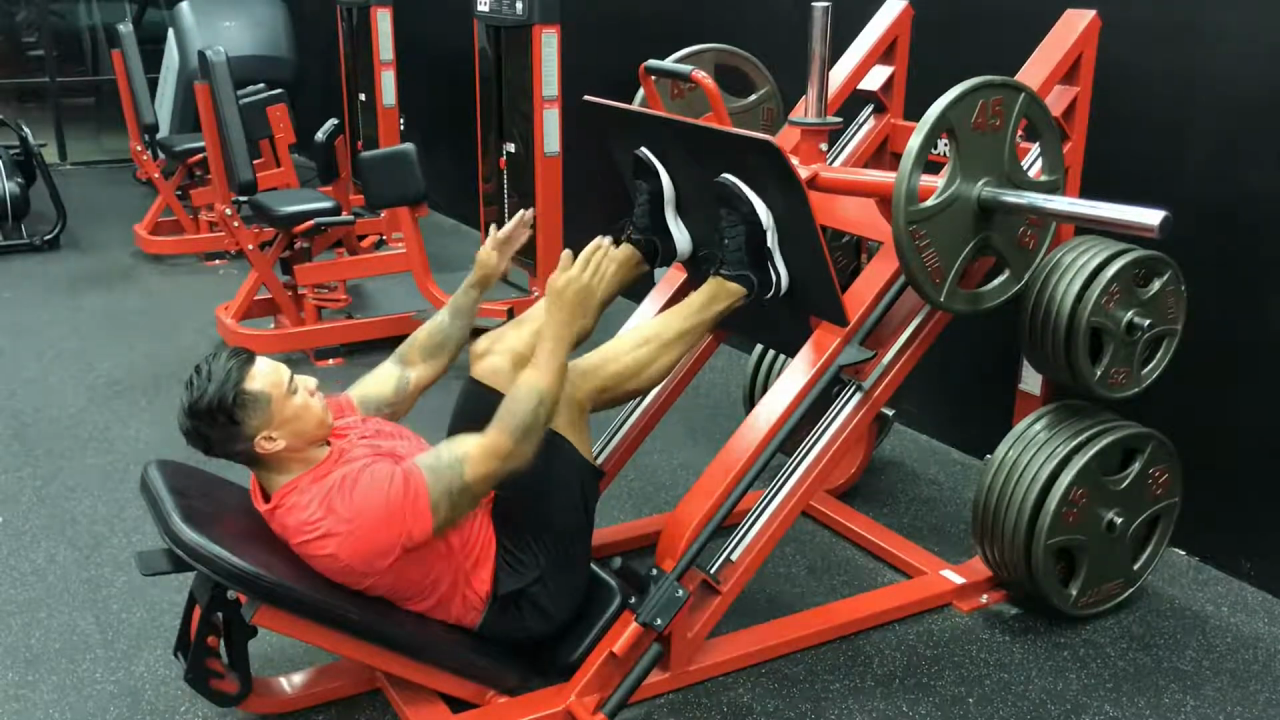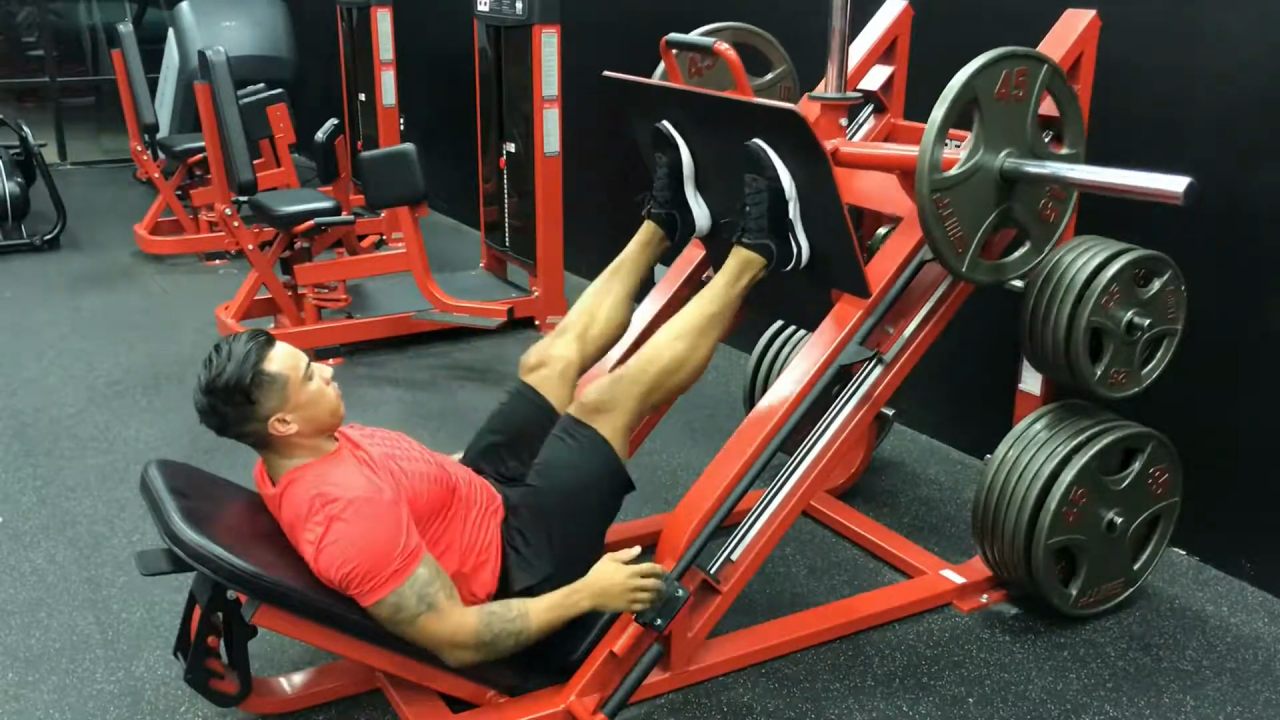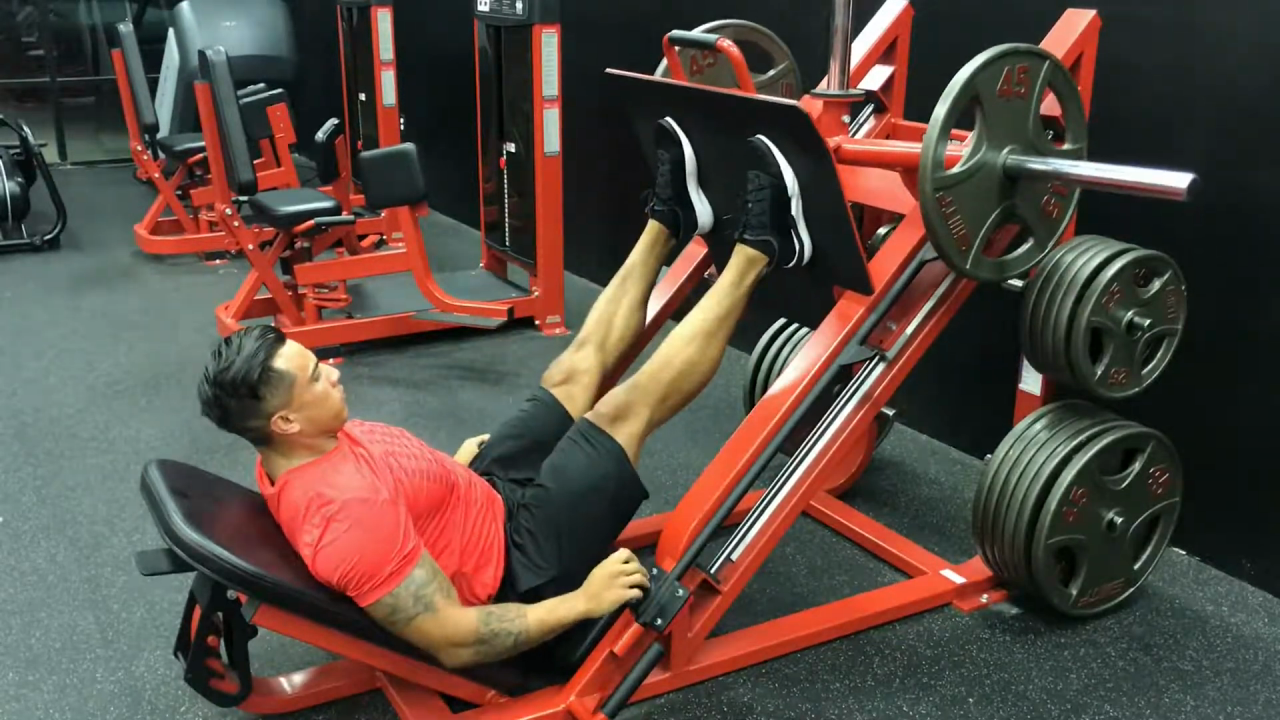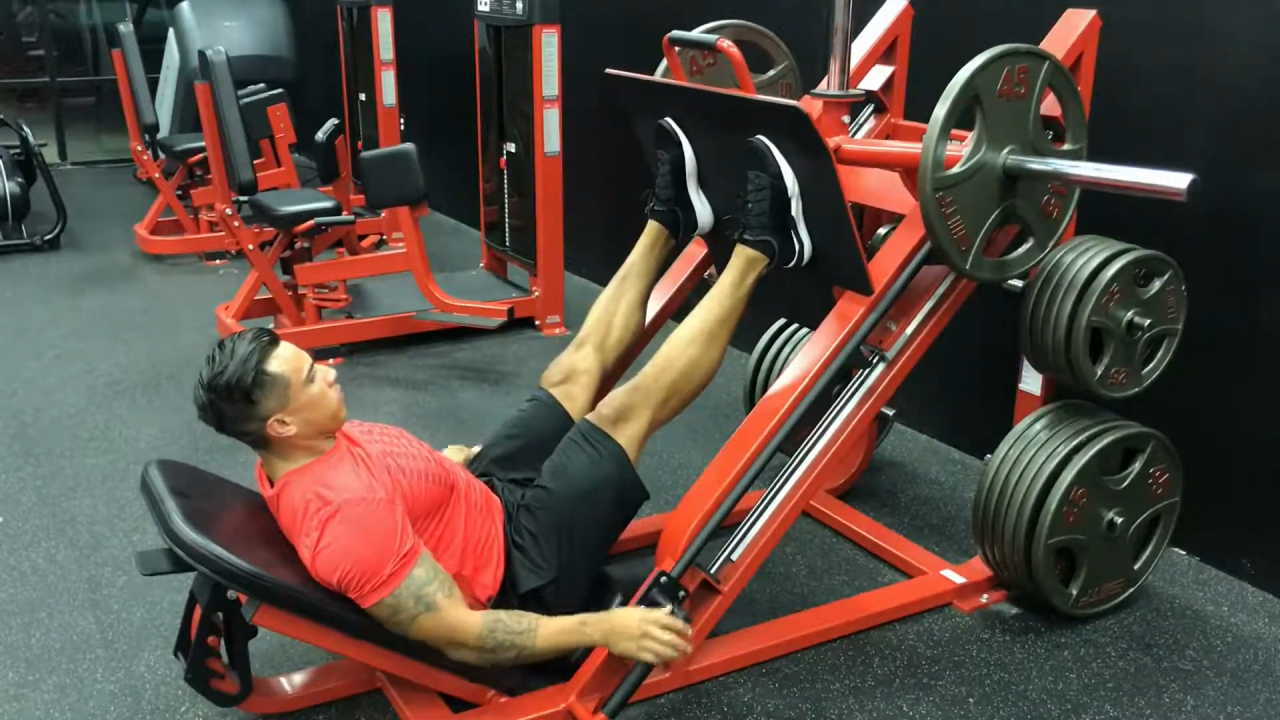
dt=0.5s
person 1, frame 1
left shoulder: (295, 455)
right shoulder: (345, 508)
left elbow: (407, 373)
right elbow: (507, 451)
left wrist: (478, 280)
right wrist: (561, 319)
left hip: (469, 518)
right hip: (519, 588)
left knee: (496, 352)
right knee: (559, 387)
left ankle: (644, 246)
right ankle: (733, 284)
person 1, frame 2
left shoulder: (296, 461)
right shoulder: (346, 516)
right elbow: (459, 643)
left wrist: (450, 471)
right wrist: (590, 593)
left hip: (485, 503)
right hip: (523, 570)
left knee: (551, 360)
right knee: (605, 400)
left ankle: (663, 223)
right ankle: (753, 258)
person 1, frame 3
left shoulder: (298, 454)
right shoulder: (344, 517)
right elbow: (455, 643)
left wrist: (452, 467)
right wrist: (583, 600)
left hip: (487, 500)
right hip: (523, 569)
left knee: (575, 372)
right knee: (623, 408)
left ankle: (668, 221)
right ankle: (757, 252)
person 1, frame 4
left shoulder: (299, 455)
right shoulder: (344, 517)
right elbow: (461, 638)
left wrist: (439, 463)
right wrist: (605, 628)
left hip: (487, 499)
right hip: (524, 572)
left knee: (573, 371)
right knee: (625, 409)
left ankle: (667, 222)
right ankle: (757, 252)
